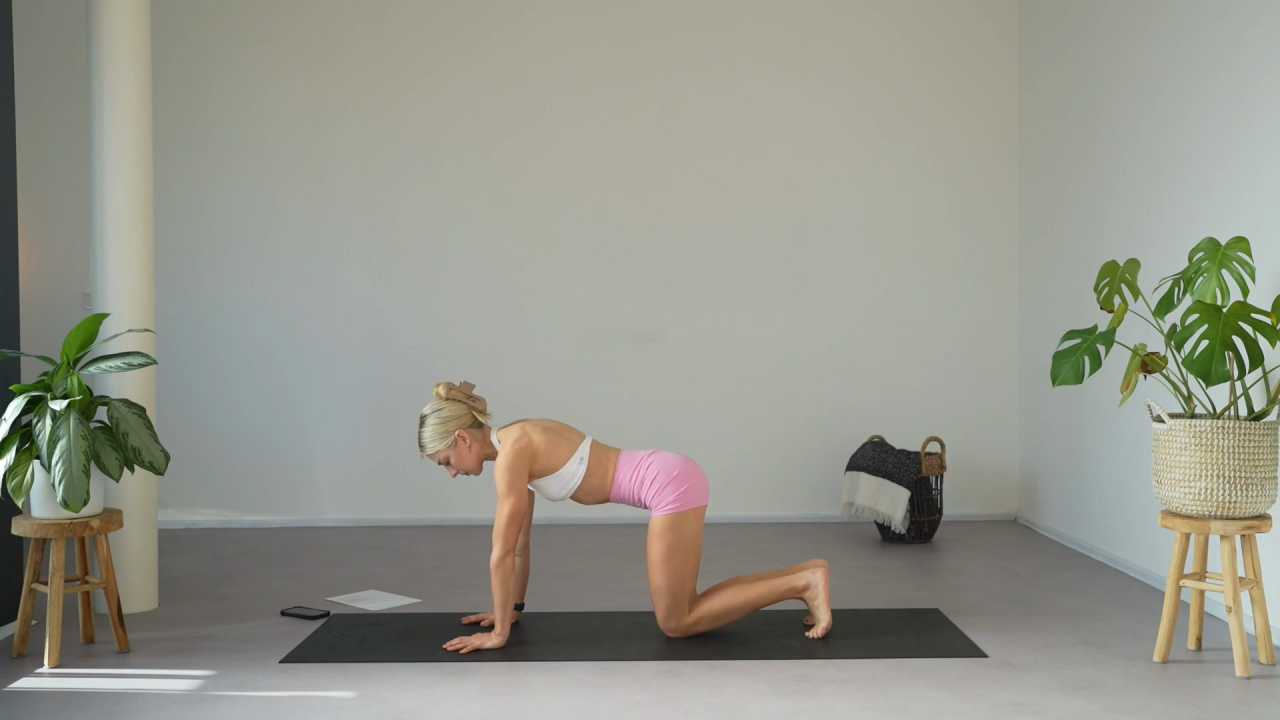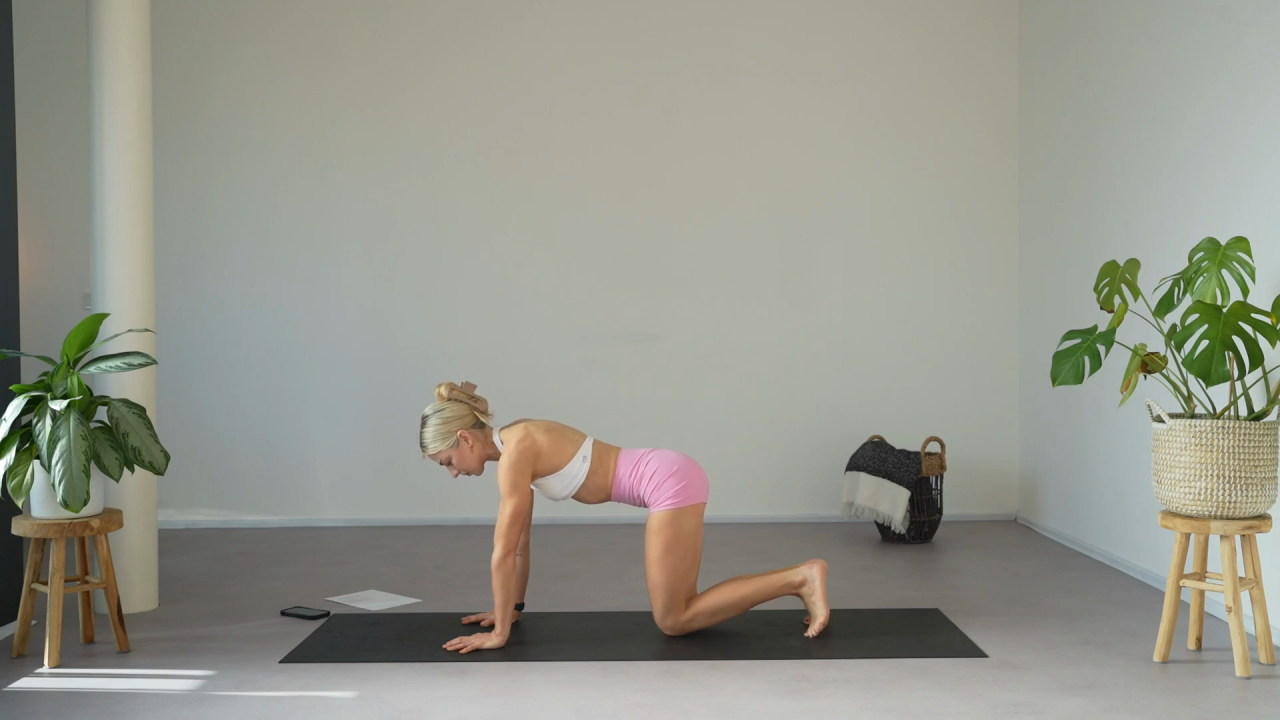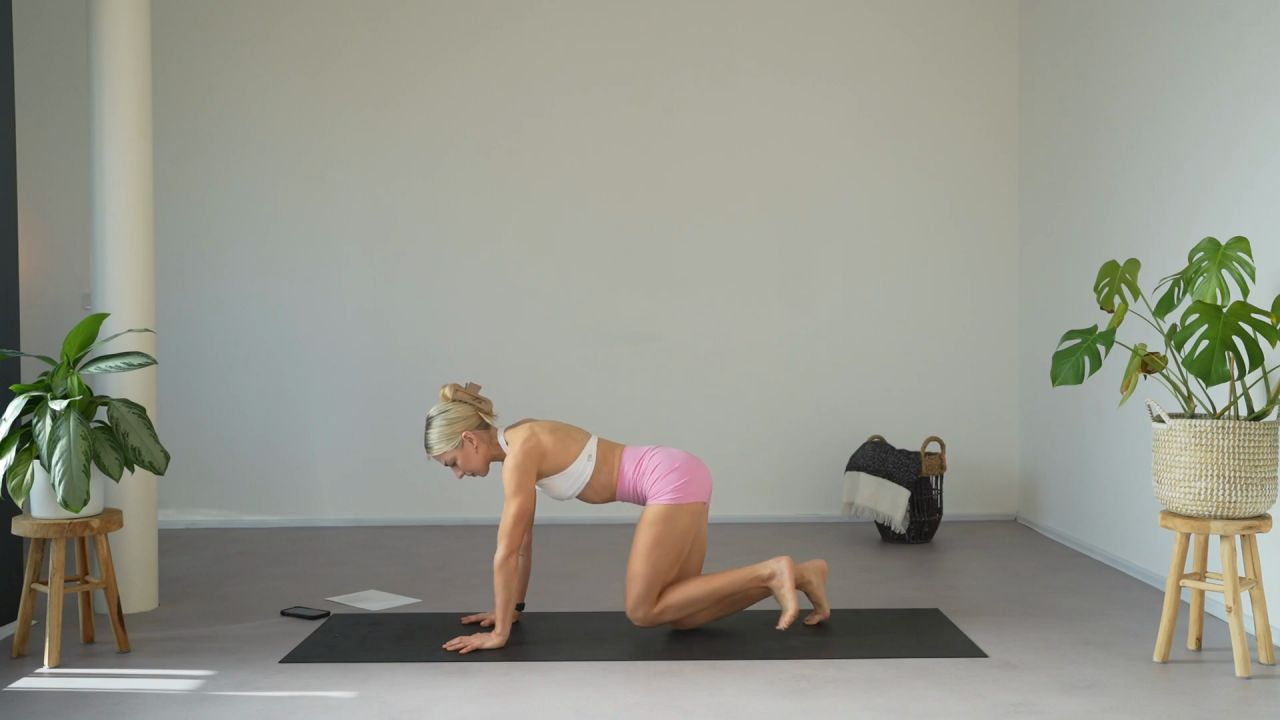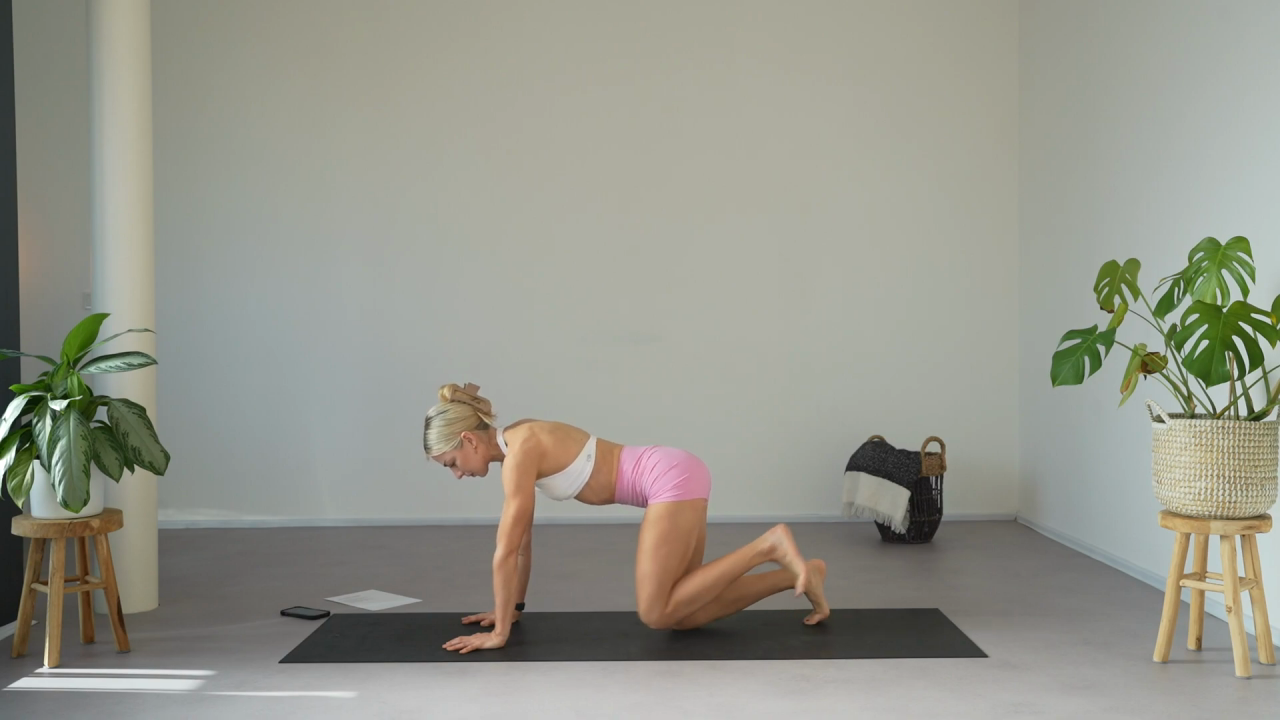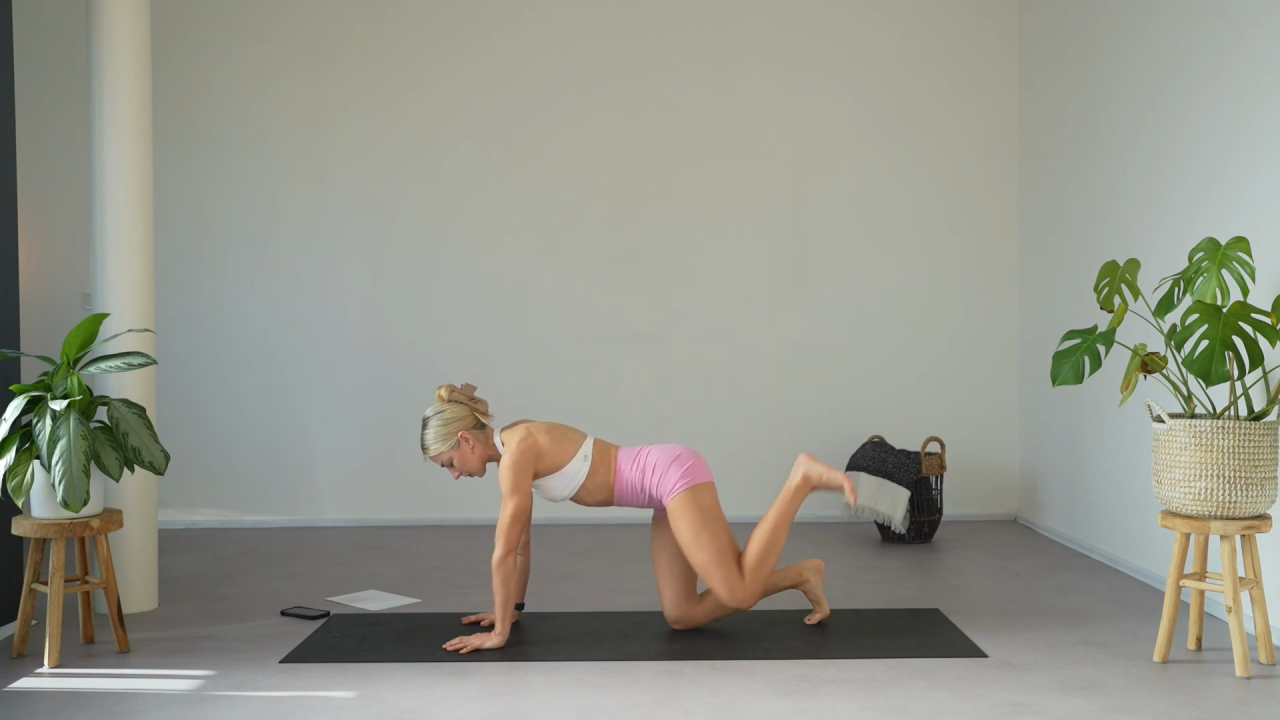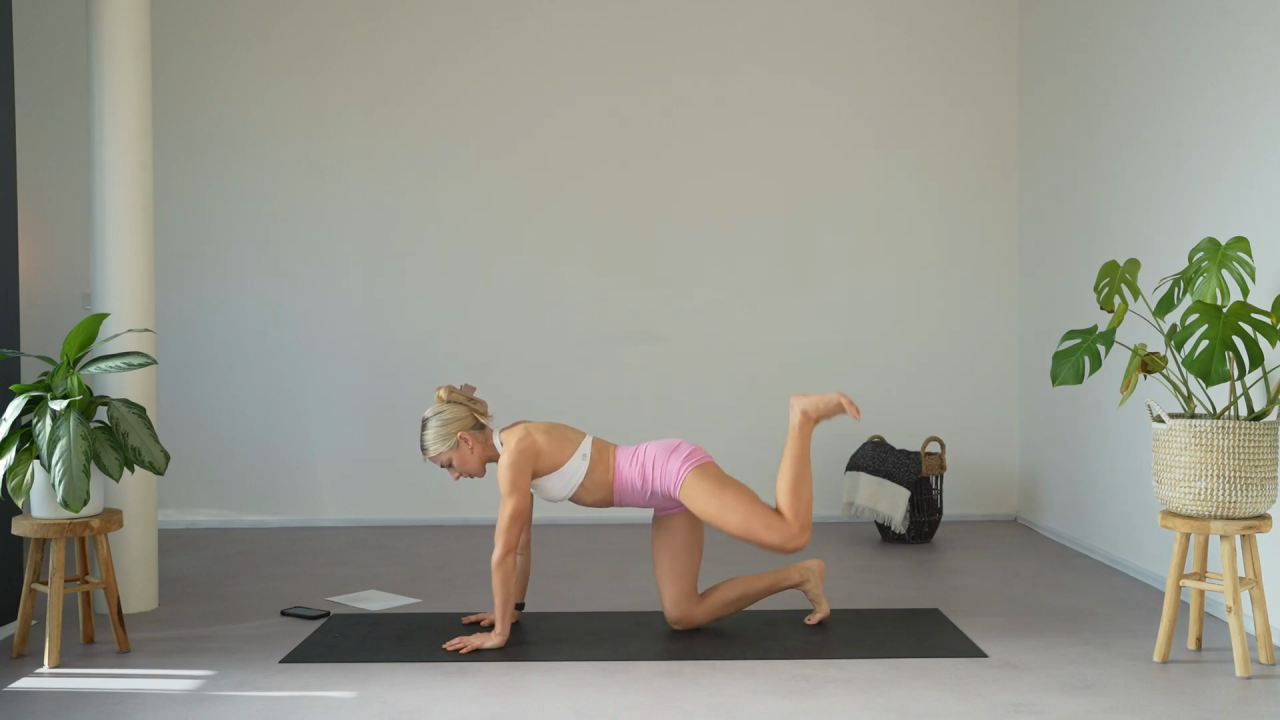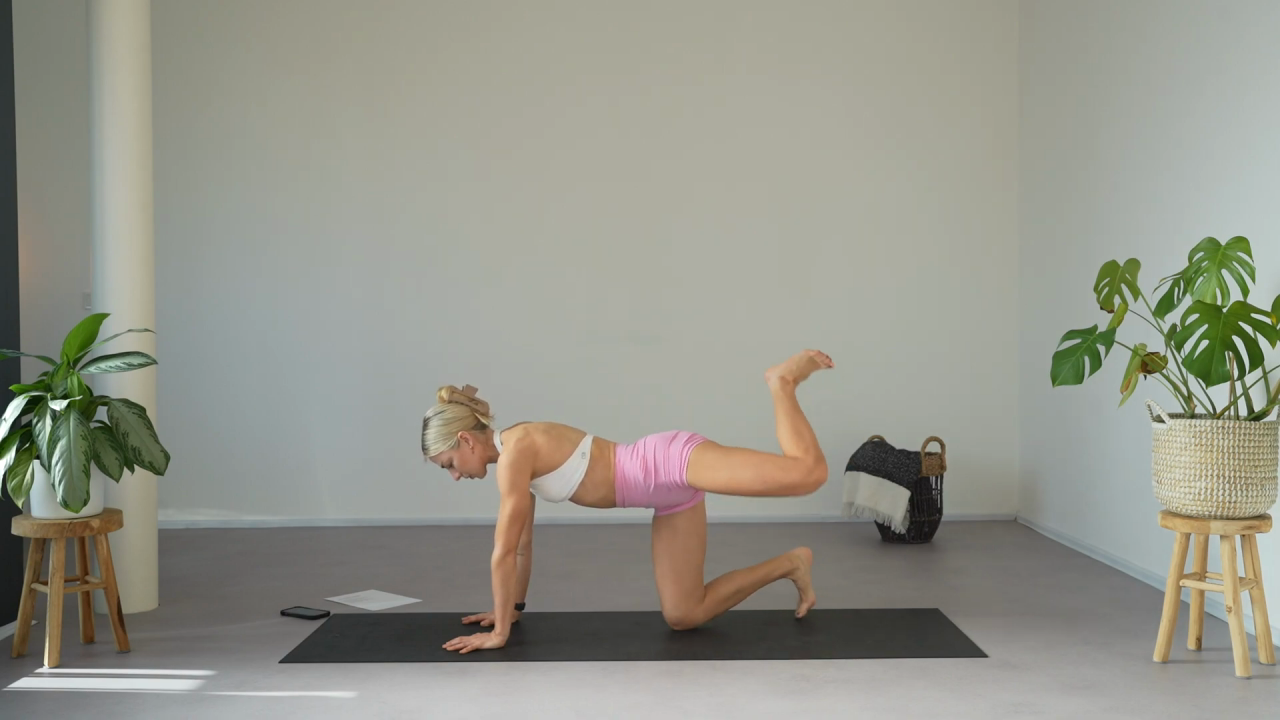
dt=0.3s
person 1, frame 1
left shoulder: (510, 451)
right shoulder: (519, 442)
left elbow: (502, 551)
right elbow: (520, 540)
left wrist: (500, 631)
right wrist: (511, 608)
left hip: (670, 484)
right hip: (671, 480)
left knee: (676, 624)
right knee: (678, 613)
left ankle: (804, 584)
right ankle: (801, 574)
person 1, frame 2
left shoulder: (514, 452)
right shoulder: (517, 443)
left elbow: (504, 550)
right elbow: (520, 541)
left wrist: (500, 632)
right wrist: (512, 608)
left hip: (669, 481)
right hip: (671, 479)
left knee: (672, 621)
right knee: (678, 613)
left ankle: (799, 579)
right ankle: (800, 574)
person 1, frame 3
left shoulder: (519, 452)
right shoulder: (520, 443)
left elbow: (506, 550)
right elbow: (522, 540)
left wrist: (499, 632)
right wrist: (511, 608)
left hip: (674, 478)
right hip: (678, 477)
left knee: (642, 612)
right knee: (683, 616)
left ankle: (767, 573)
right ankle: (800, 575)
person 1, frame 4
left shoulder: (519, 452)
right shoulder: (518, 445)
left elbow: (507, 550)
right elbow: (521, 542)
left wrist: (500, 631)
right wrist: (512, 608)
left hip: (672, 478)
right hip: (674, 479)
left knee: (656, 615)
right knee: (682, 616)
left ankle: (768, 546)
right ankle: (794, 576)
person 1, frame 5
left shoulder: (515, 452)
right shoulder: (517, 447)
left elbow: (504, 551)
right elbow: (521, 542)
left wrist: (499, 631)
right wrist: (511, 607)
left hip: (672, 472)
right hip: (666, 482)
left knee: (739, 595)
right knee: (682, 616)
left ankle: (801, 478)
right ankle: (800, 573)
person 1, frame 6
left shoulder: (514, 453)
right shoulder: (516, 450)
left elbow: (504, 551)
right elbow: (521, 543)
left wrist: (500, 631)
right wrist: (511, 608)
left hip: (672, 466)
right hip: (667, 486)
left knee: (790, 534)
right knee: (683, 617)
left ankle: (802, 414)
right ankle: (800, 575)
person 1, frame 7
left shoulder: (513, 453)
right shoulder: (518, 454)
left elbow: (504, 551)
right elbow: (522, 545)
left wrist: (500, 632)
right wrist: (512, 608)
left hip: (672, 461)
right hip: (668, 488)
left knee: (809, 472)
right knee: (683, 616)
left ankle: (780, 381)
right ankle: (788, 565)
